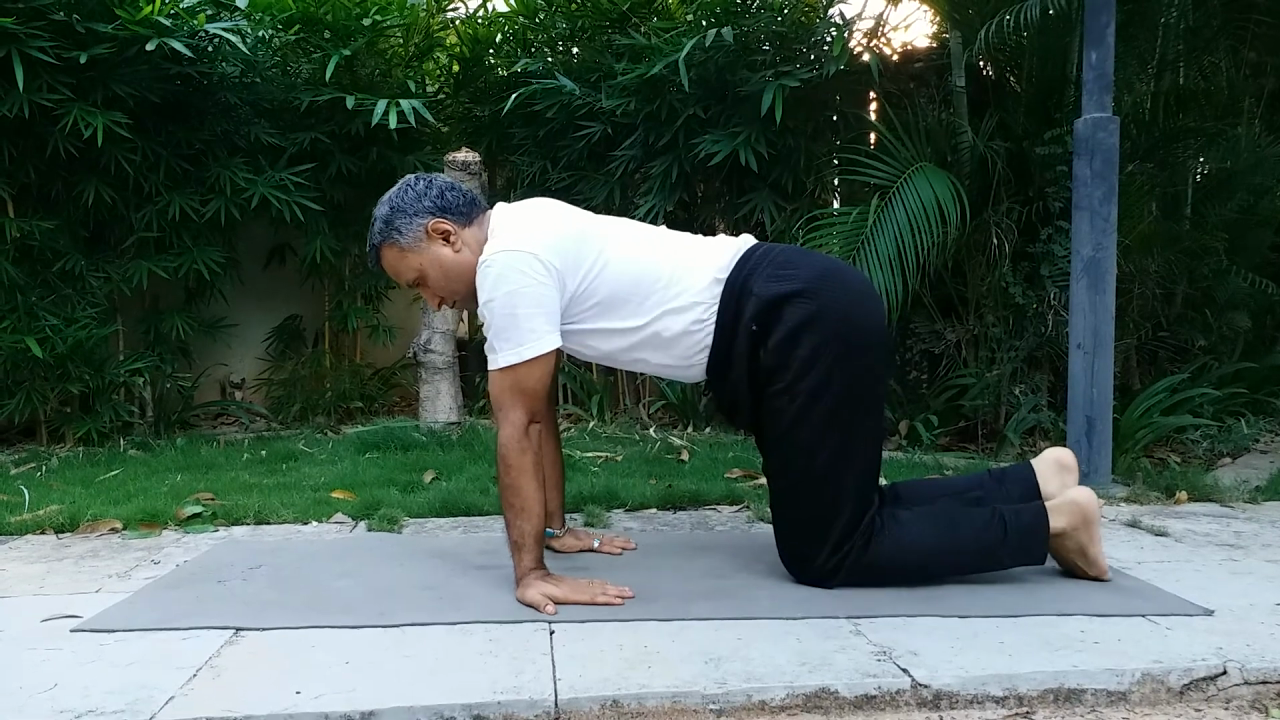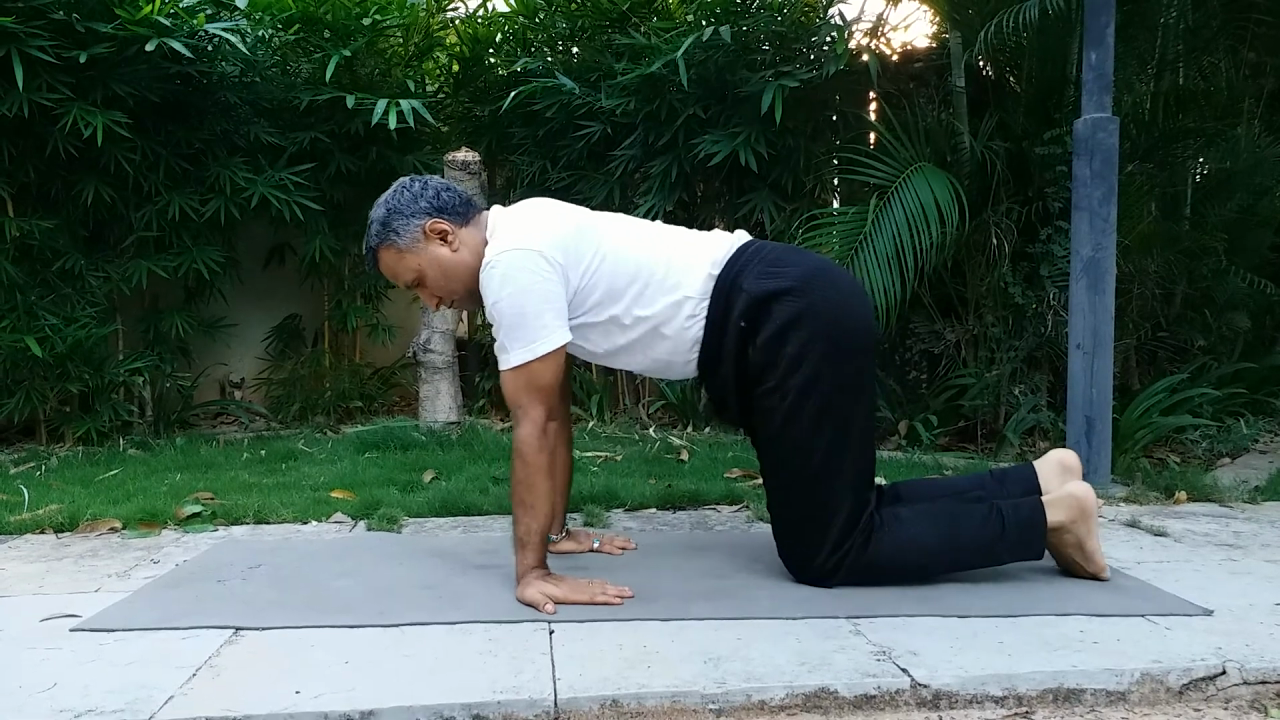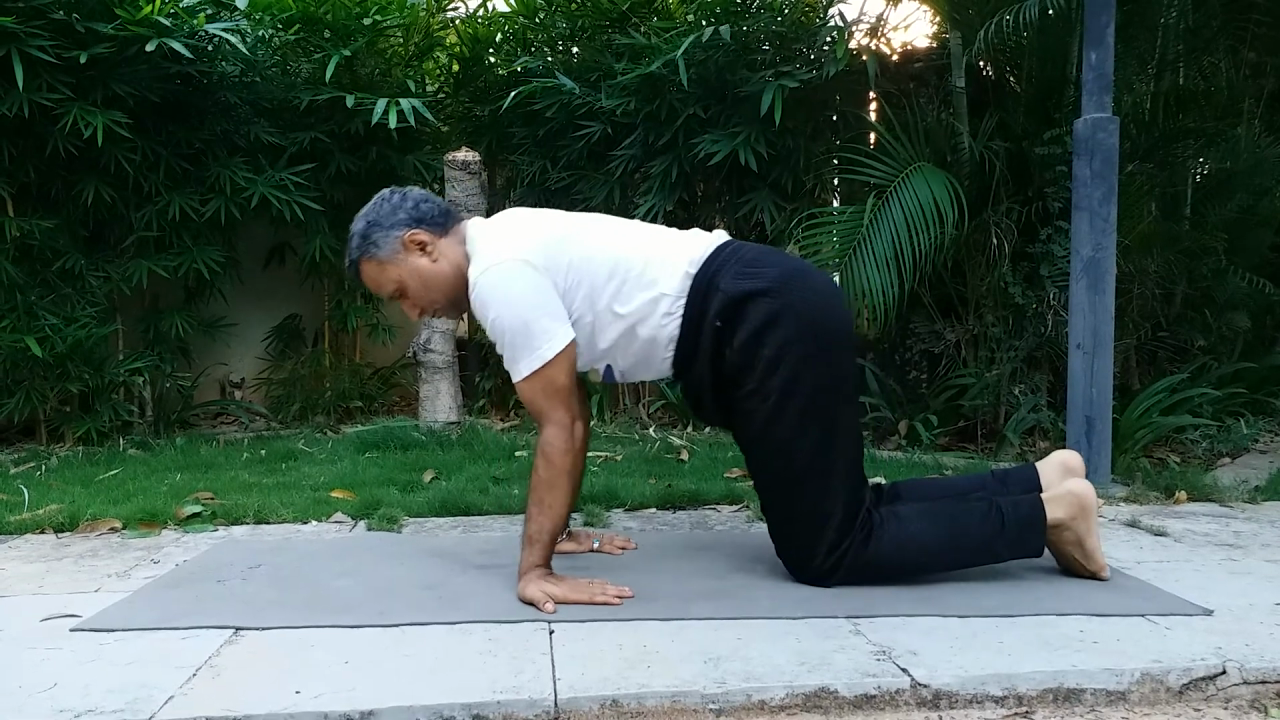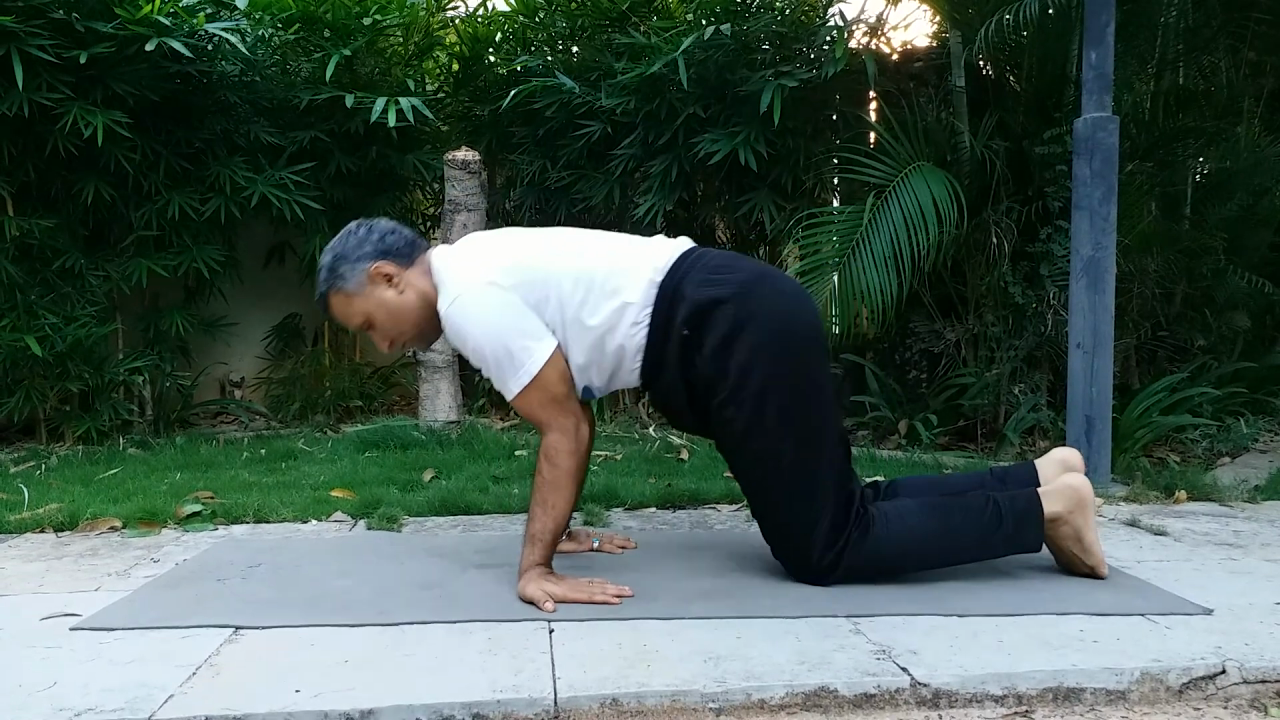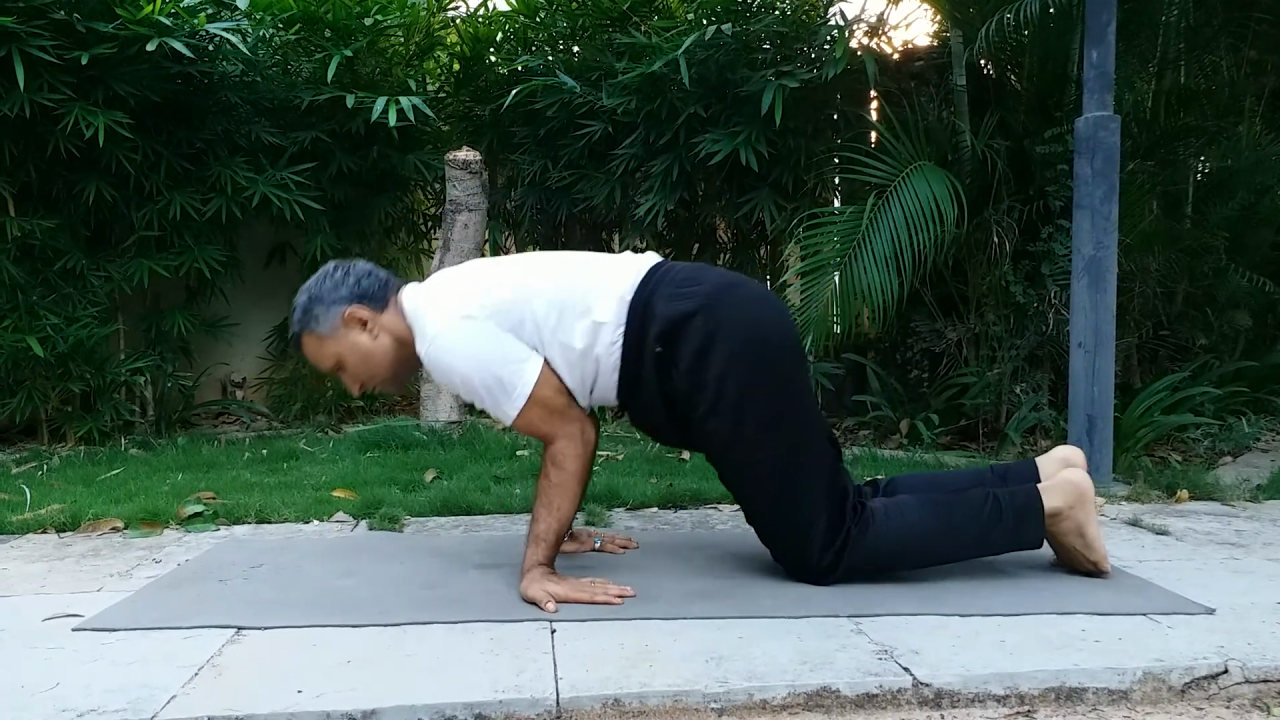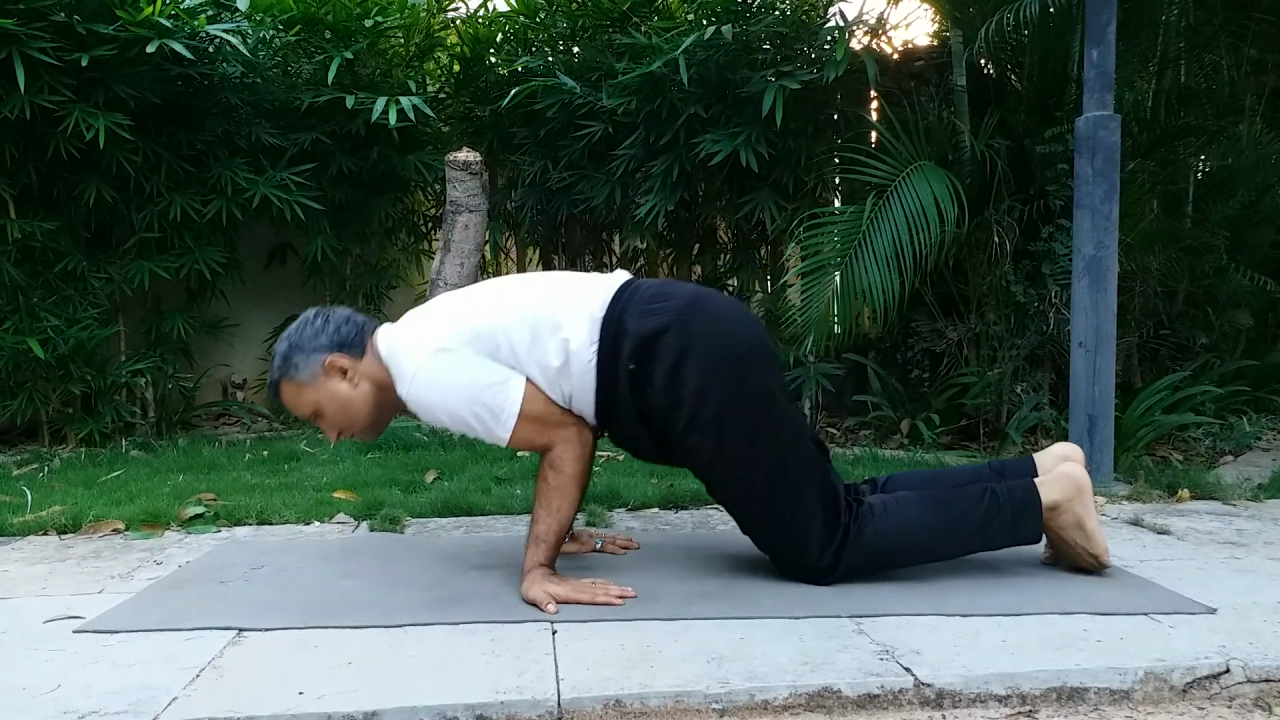
dt=0.2s
person 1, frame 1
left shoulder: (507, 265)
right shoulder: (520, 236)
left elbow: (518, 427)
right elbow: (538, 413)
left wrist: (530, 571)
right wrist: (555, 527)
left hip: (803, 324)
right hip: (808, 309)
left knee: (827, 554)
right knee: (837, 515)
left ankle: (1048, 521)
right ankle: (1035, 481)
person 1, frame 2
left shoulder: (512, 263)
right shoulder: (520, 238)
left elbow: (534, 424)
right elbow: (551, 414)
left wrist: (532, 569)
right wrist: (555, 528)
left hip: (793, 323)
right hip: (800, 309)
left knee: (827, 553)
right knee: (836, 515)
left ankle: (1045, 517)
right ankle: (1039, 482)
person 1, frame 3
left shoulder: (499, 274)
right shoulder: (504, 248)
left elbow: (562, 425)
right elbow: (564, 413)
left wrist: (534, 566)
right wrist: (557, 530)
left hip: (768, 324)
right hip: (777, 311)
left knee: (826, 551)
right knee: (833, 515)
left ankle: (1044, 512)
right ankle: (1040, 479)
person 1, frame 4
left shoulder: (469, 299)
right shoulder: (476, 269)
left elbow: (565, 429)
right elbow: (564, 415)
left wrist: (534, 567)
right wrist: (552, 529)
left hip: (736, 331)
right hip: (747, 315)
left knee: (823, 548)
right knee: (831, 513)
left ankle: (1041, 506)
right ankle: (1037, 477)
person 1, frame 5
left shoulder: (444, 332)
right shoulder: (451, 301)
left elbow: (569, 434)
right elbow: (565, 420)
left wrist: (537, 568)
right wrist: (555, 530)
left hip: (712, 342)
right hip: (720, 324)
left knee: (824, 546)
right knee: (830, 512)
left ankle: (1041, 502)
right ankle: (1039, 474)
person 1, frame 6
left shoulder: (423, 370)
right shoulder: (427, 336)
left elbow: (565, 437)
right elbow: (564, 415)
left wrist: (537, 568)
right wrist: (556, 531)
left hip: (688, 359)
right hip: (697, 338)
left knee: (823, 546)
right knee: (826, 509)
left ankle: (1038, 498)
right ankle: (1037, 472)
